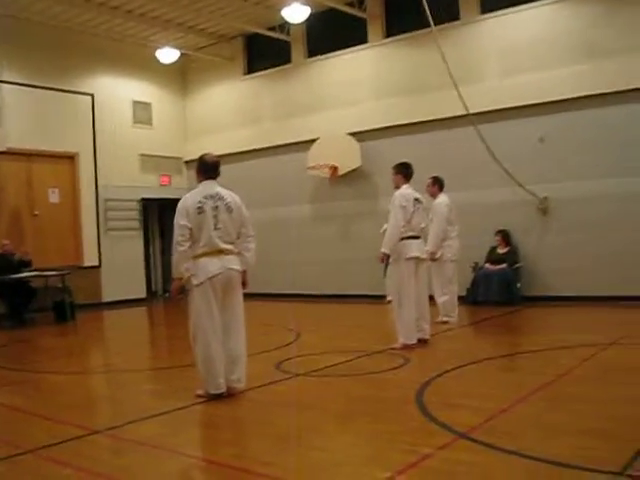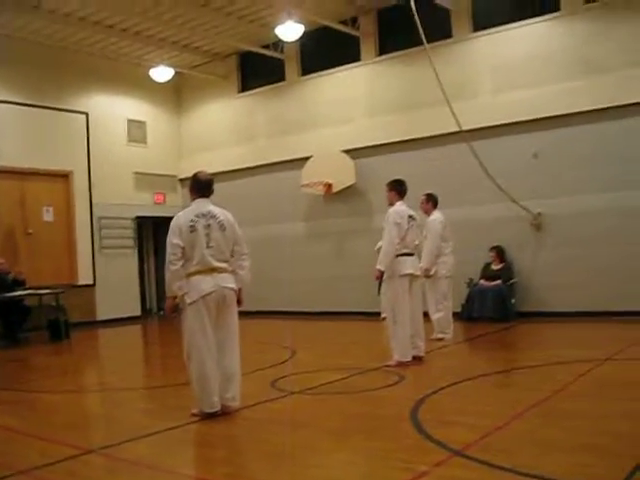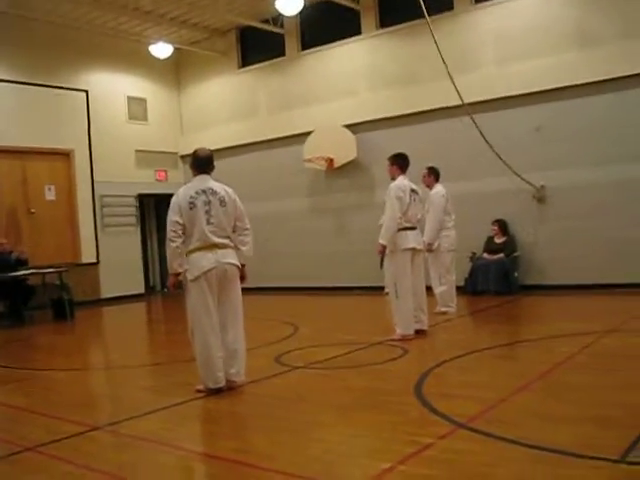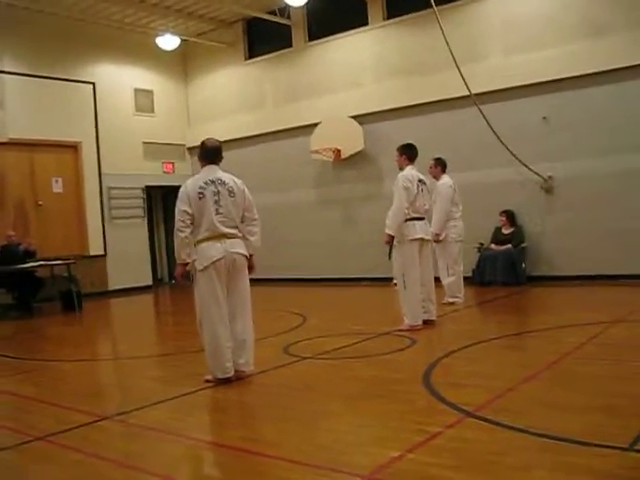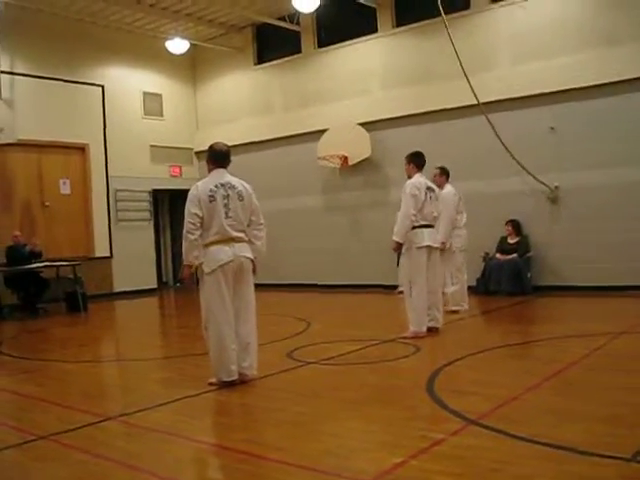
dt=0.3s
person 1, frame 1
left shoulder: (188, 201)
right shoulder: (233, 199)
left elbow: (181, 242)
right elbow: (247, 238)
left wrist: (179, 276)
right wrist: (243, 269)
left hip: (203, 269)
right hip: (230, 267)
left knee: (207, 329)
right knee: (233, 326)
left ankle: (215, 386)
right ankle: (234, 381)
person 1, frame 2
left shoulder: (181, 219)
right shoulder: (227, 217)
left elbow: (174, 261)
right elbow: (241, 255)
left wrist: (172, 294)
right wrist: (239, 287)
left hip: (197, 287)
right hip: (225, 285)
left knee: (201, 348)
right knee: (227, 344)
left ankle: (209, 404)
right ankle: (229, 400)
person 1, frame 3
left shoulder: (181, 196)
right shoulder: (228, 193)
left elbow: (174, 237)
right elbow: (243, 231)
left wrist: (174, 271)
right wrist: (241, 262)
left hip: (199, 263)
right hip: (227, 260)
left knee: (205, 325)
right knee: (231, 320)
left ankle: (214, 380)
right ankle: (233, 375)
person 1, frame 4
left shoulder: (190, 187)
right shoulder: (236, 183)
left elbow: (182, 227)
right elbow: (251, 221)
left wrist: (182, 260)
right wrist: (249, 253)
left hip: (208, 253)
right hip: (235, 250)
left knee: (214, 315)
right knee: (239, 311)
left ankle: (223, 370)
right ankle: (242, 365)
person 1, frame 5
left shoulder: (199, 189)
right shoulder: (244, 188)
left elbow: (192, 230)
right elbow: (257, 226)
left wrist: (189, 262)
right wrist: (253, 256)
left hip: (215, 257)
right hip: (242, 254)
left knee: (219, 317)
right knee: (244, 314)
left ankle: (226, 373)
right ankle: (245, 369)
person 2, frame 1
left shoulder: (400, 196)
right shoulder: (418, 197)
left elbow: (396, 226)
right elbow: (421, 224)
left wrist: (386, 249)
left hip: (403, 248)
right hip: (417, 246)
left knee: (403, 295)
right knee: (418, 292)
left ankle: (408, 338)
right ankle: (422, 333)
person 2, frame 2
left shoulder: (394, 213)
right shoulder: (411, 214)
left elbow: (391, 243)
right elbow: (414, 241)
left wrist: (381, 267)
left hip: (397, 265)
right hip: (411, 263)
left knee: (398, 312)
right knee: (413, 310)
left ankle: (402, 355)
right ankle: (416, 350)
person 2, frame 3
left shoulder: (395, 187)
right shoulder: (413, 188)
left elbow: (393, 218)
right elbow: (417, 215)
left wrist: (383, 242)
left hip: (400, 239)
right hip: (414, 237)
left knee: (400, 286)
right knee: (416, 284)
left ankle: (405, 329)
right ankle: (419, 324)
person 2, frame 4
left shoulder: (403, 177)
right shoulder: (421, 178)
left elbow: (399, 208)
right elbow: (425, 206)
left wrist: (390, 231)
left hip: (408, 230)
right hip: (422, 228)
left knee: (409, 277)
right knee: (424, 275)
left ankle: (413, 320)
right ankle: (428, 314)
person 2, frame 5
left shoulder: (411, 185)
right shoulder: (431, 187)
left elbow: (407, 215)
right elbow: (434, 213)
left wrist: (398, 238)
left hip: (416, 237)
right hip: (430, 235)
left knee: (415, 285)
right knee: (432, 282)
left ankle: (418, 327)
right ankle: (433, 322)
person 3, frame 1
left shoulder: (440, 203)
right shoulder: (443, 202)
left elbow: (438, 229)
left wrist: (432, 250)
right wrist: (433, 249)
left hip: (443, 249)
right hip: (446, 248)
left knee: (444, 284)
right knee: (446, 283)
left ankle: (448, 315)
right ankle: (448, 314)
person 3, frame 2
left shoulder: (434, 220)
right shoulder: (437, 218)
left elbow: (433, 246)
left wrist: (426, 266)
right wrist: (427, 265)
left hip: (438, 265)
right hip: (441, 264)
left knee: (439, 300)
right knee: (441, 300)
left ankle: (443, 332)
right ankle: (444, 330)
person 3, frame 3
left shoulder: (436, 193)
right shoulder: (439, 192)
left elbow: (435, 219)
left wrist: (429, 241)
right wrist: (430, 239)
left hip: (441, 239)
right hip: (444, 237)
left knee: (442, 274)
right knee: (445, 274)
left ankle: (446, 305)
right ankle: (448, 304)
person 3, frame 4
left shoulder: (443, 184)
right shoulder: (446, 183)
left elbow: (442, 210)
left wrist: (436, 231)
right wrist: (438, 230)
left hip: (448, 229)
right hip: (451, 228)
left knee: (449, 264)
right knee: (452, 264)
left ankle: (454, 296)
right ankle: (455, 295)
person 3, frame 5
left shoulder: (447, 193)
right shoulder: (449, 192)
left elbow: (448, 219)
left wrist: (442, 240)
right wrist: (443, 238)
left hip: (453, 238)
right hip: (455, 237)
left knee: (453, 273)
right knee: (457, 273)
left ankle: (456, 304)
right ankle: (459, 303)
